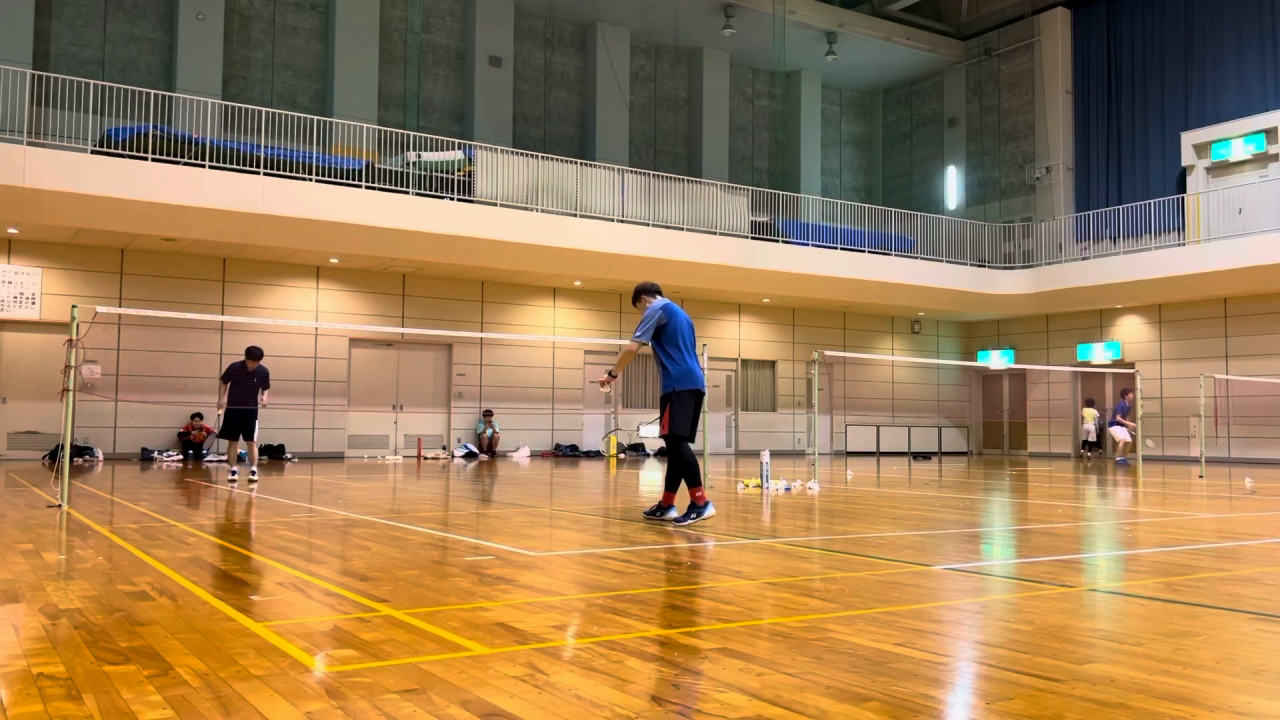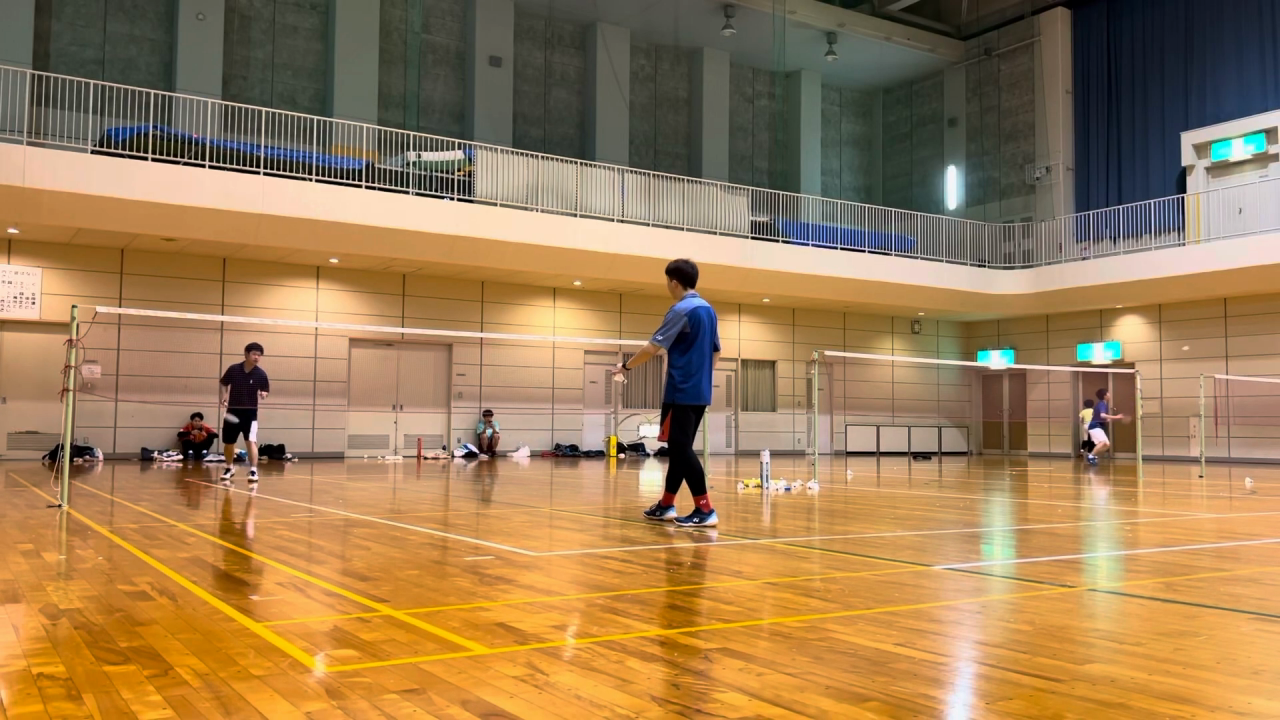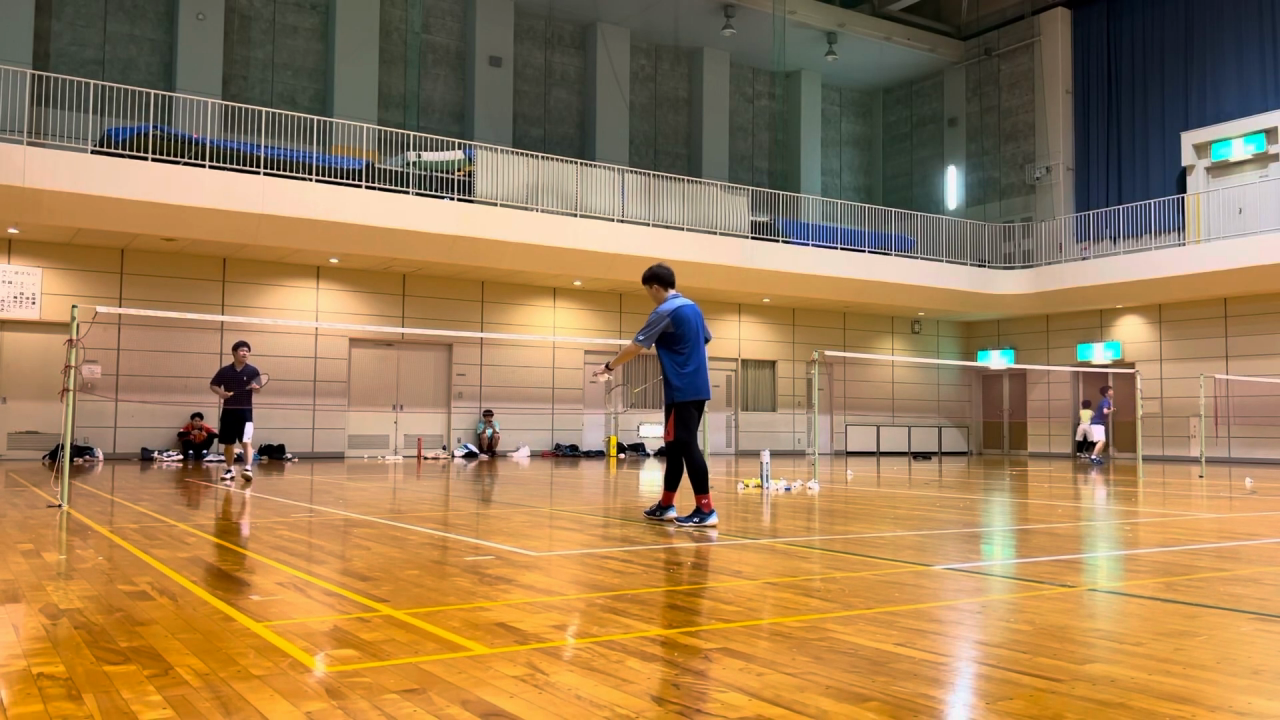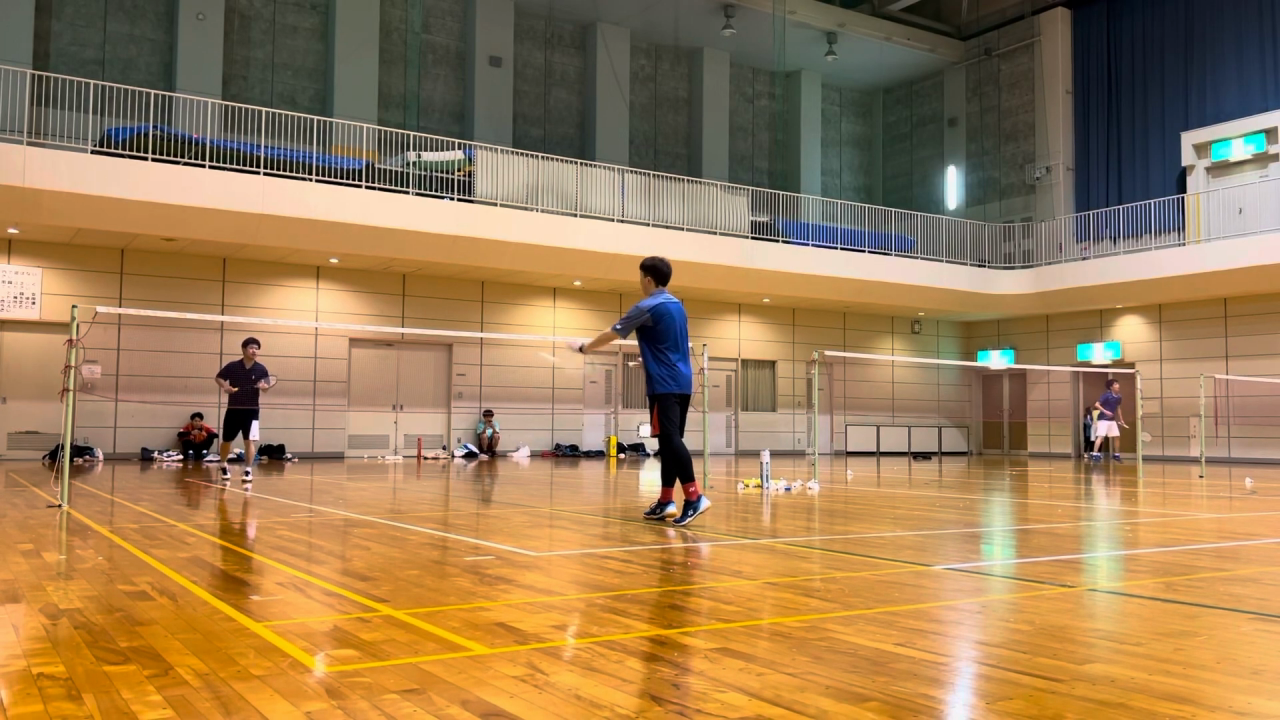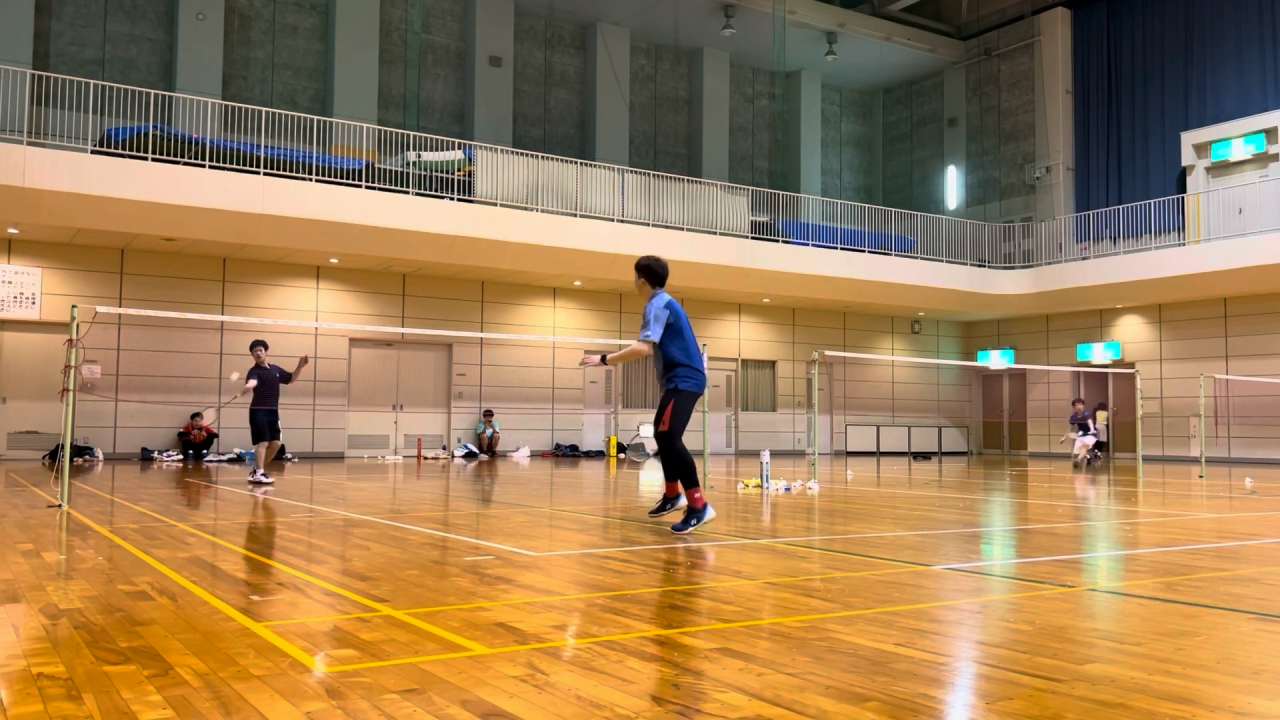
dt=0.7s
person 1, frame 1
left shoulder: (657, 309)
right shoulder: (681, 314)
left elbow: (633, 347)
left wrist: (612, 374)
left hip: (679, 384)
right hip: (693, 383)
left knee: (676, 442)
right knee: (676, 443)
left ankle: (700, 502)
right ankle: (667, 505)
person 1, frame 2
left shoulder: (681, 310)
right shoulder: (708, 310)
left elbow: (653, 348)
right elbow: (716, 351)
left wrist: (626, 366)
left hip: (682, 391)
right hip: (700, 391)
left knee: (681, 448)
right knee: (679, 447)
left ankle: (705, 510)
right ankle: (666, 505)
person 1, frame 3
left shoulder: (665, 312)
right shoulder: (693, 308)
left elbow: (634, 347)
right elbow: (705, 340)
left wrist: (609, 367)
left hip: (682, 390)
right hip: (697, 388)
left knee: (686, 446)
right knee: (676, 446)
left ankle: (705, 509)
right ankle: (666, 505)
person 1, frame 4
left shoulder: (647, 307)
right shoulder: (677, 306)
left elbow: (612, 334)
left wrist: (584, 347)
left hip: (664, 384)
right hip: (681, 382)
left knee: (670, 439)
right knee: (669, 440)
left ankle: (695, 498)
right ankle: (666, 502)
person 1, frame 5
left shoulder: (657, 305)
right shoulder: (666, 303)
left elbow: (644, 348)
left wrist: (603, 359)
left hip: (683, 380)
right hip: (681, 379)
left knee: (670, 439)
right knee: (662, 435)
left ankle: (698, 506)
right ankle: (673, 495)
